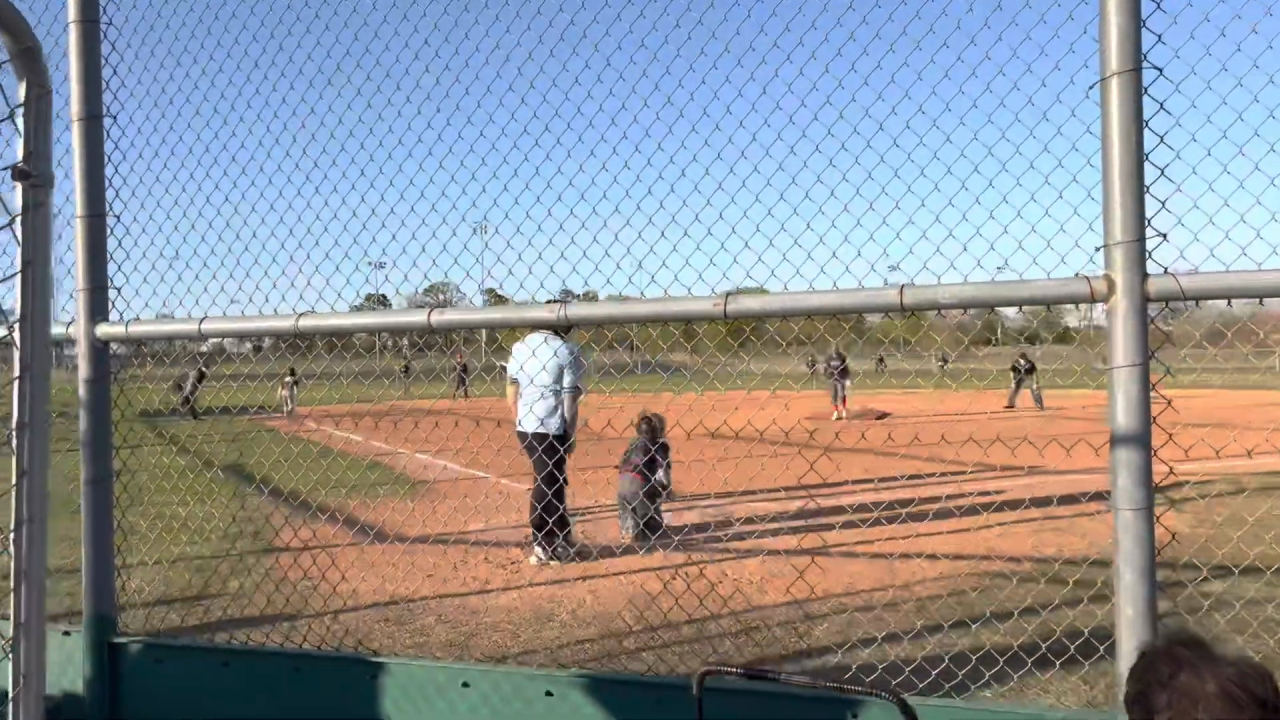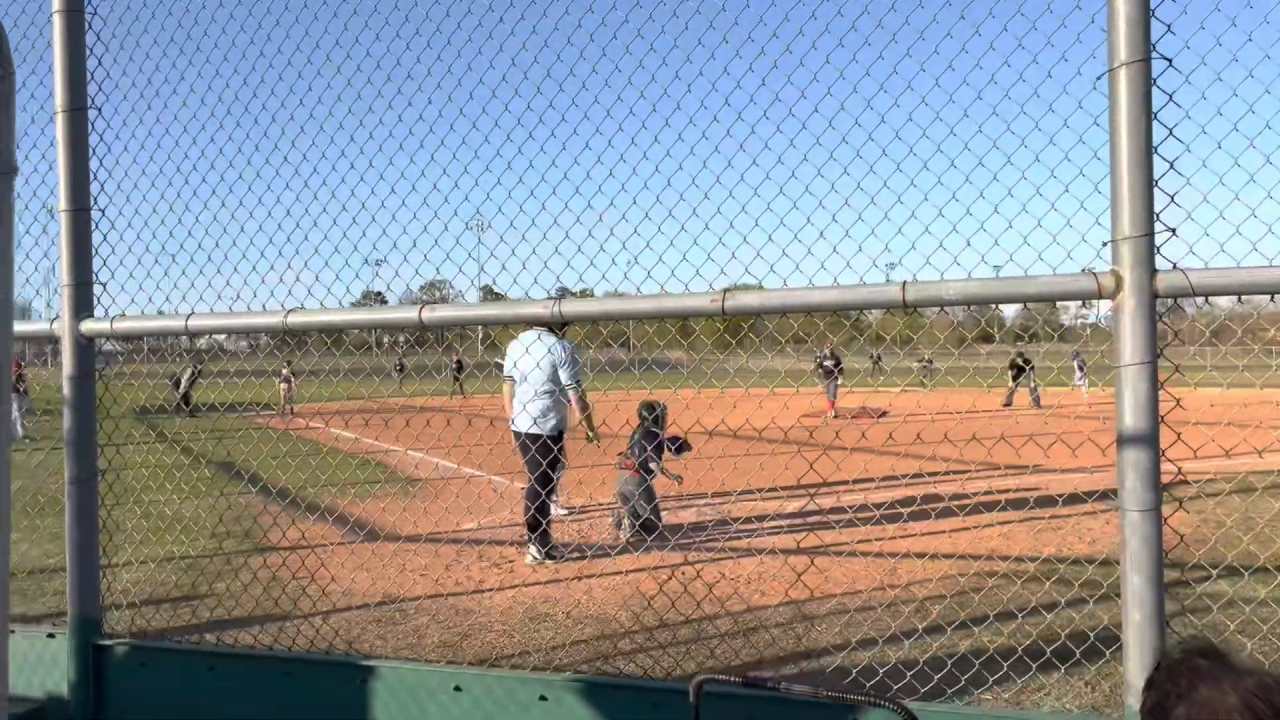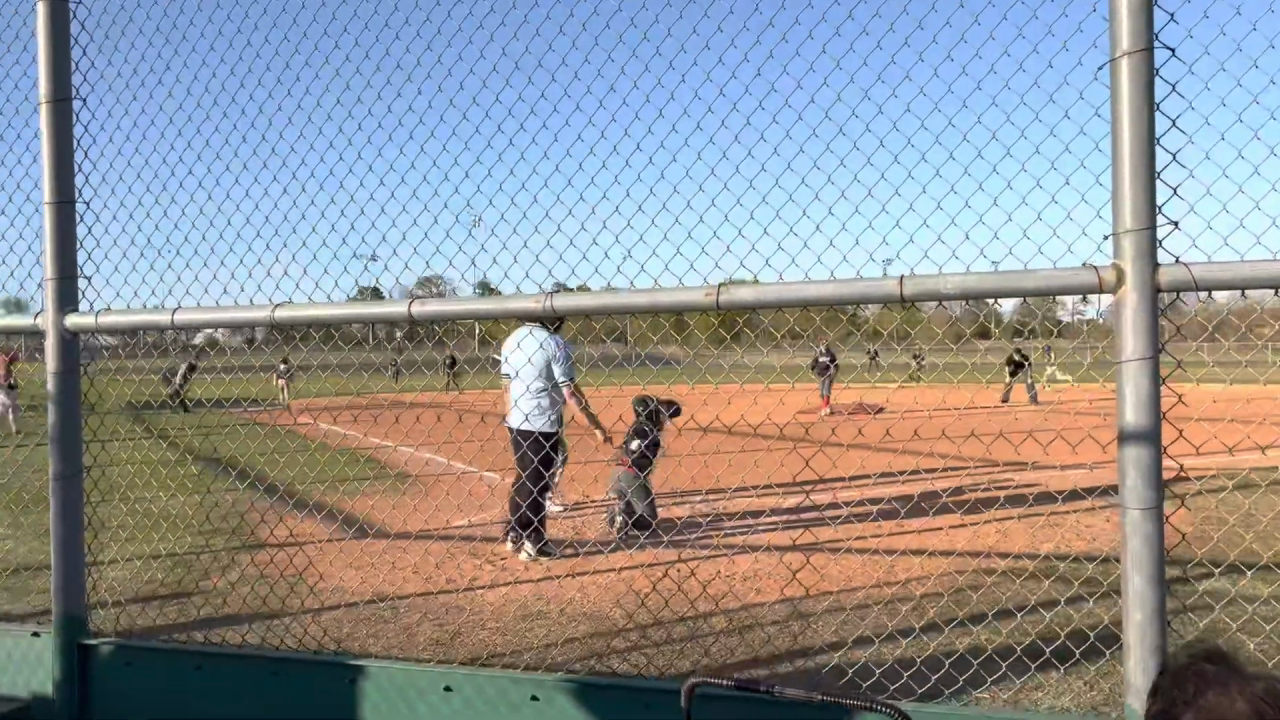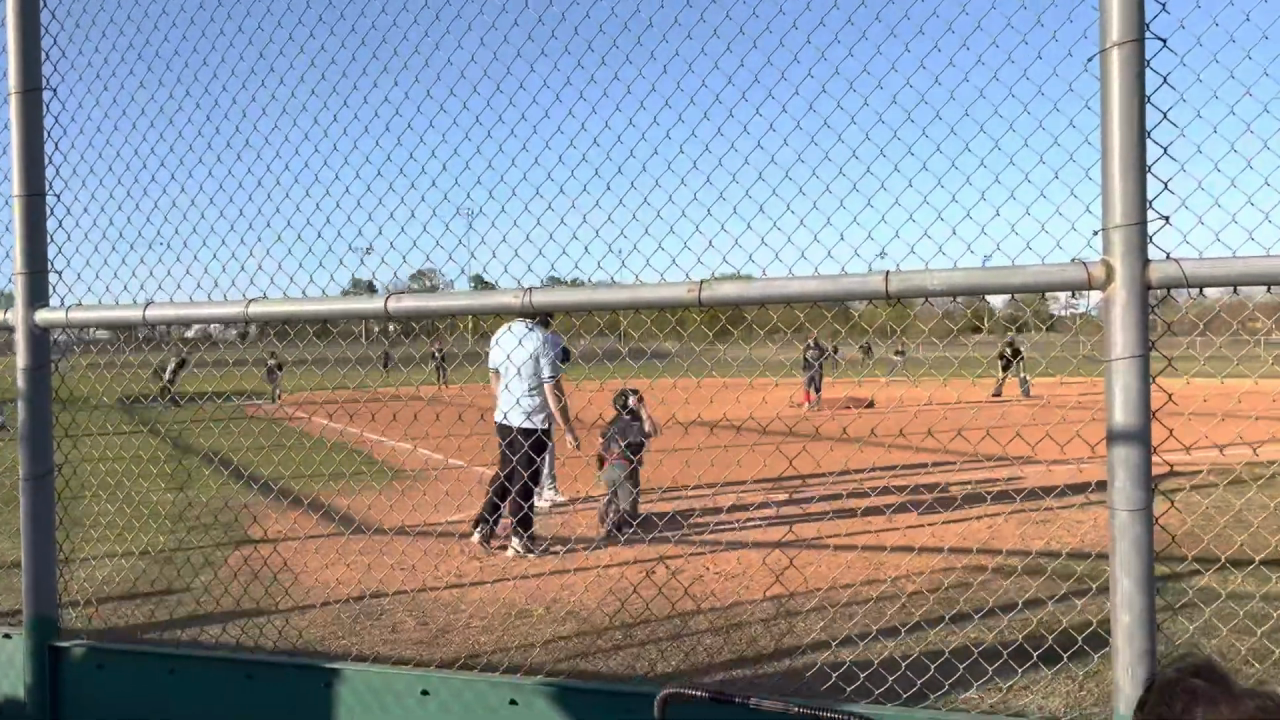
dt=0.2s
person 1, frame 1
left shoulder: (520, 346)
right shoulder: (567, 350)
left elbow: (511, 393)
right elbow: (571, 397)
right wrist: (571, 433)
left hip: (526, 426)
right hip: (552, 427)
left knee: (554, 480)
right knee: (548, 484)
left ankle: (558, 538)
right ankle: (542, 547)
person 1, frame 2
left shoulder: (515, 344)
right shoulder: (561, 348)
left elbow: (507, 390)
right elbow: (575, 396)
right wrist: (590, 427)
left hip: (521, 425)
right hip: (547, 427)
left knee: (537, 482)
right knee: (541, 485)
left ankle: (537, 540)
right ankle: (537, 547)
person 1, frame 3
left shoulder: (511, 340)
right shoulder: (555, 344)
left elbow: (507, 386)
right elbow: (571, 393)
right wrist: (596, 426)
left hip: (517, 422)
right hip: (544, 424)
left knee: (524, 478)
right knee: (537, 482)
left ankle: (515, 534)
right ankle: (532, 544)
person 1, frame 4
left shoulder: (501, 334)
right shoulder: (545, 339)
left elbow: (495, 379)
right elbow: (552, 389)
right wrist: (567, 428)
left hip: (505, 418)
right hip: (535, 422)
left knee: (505, 473)
right knee: (527, 479)
left ankle: (483, 528)
